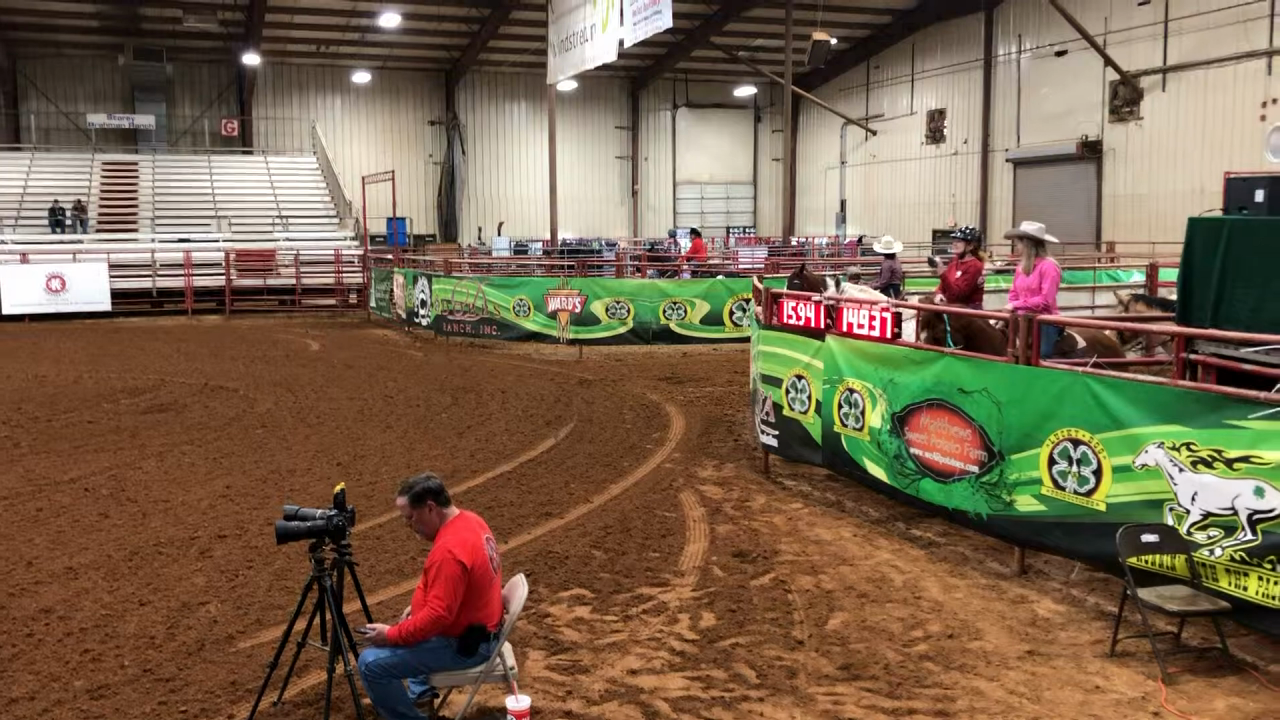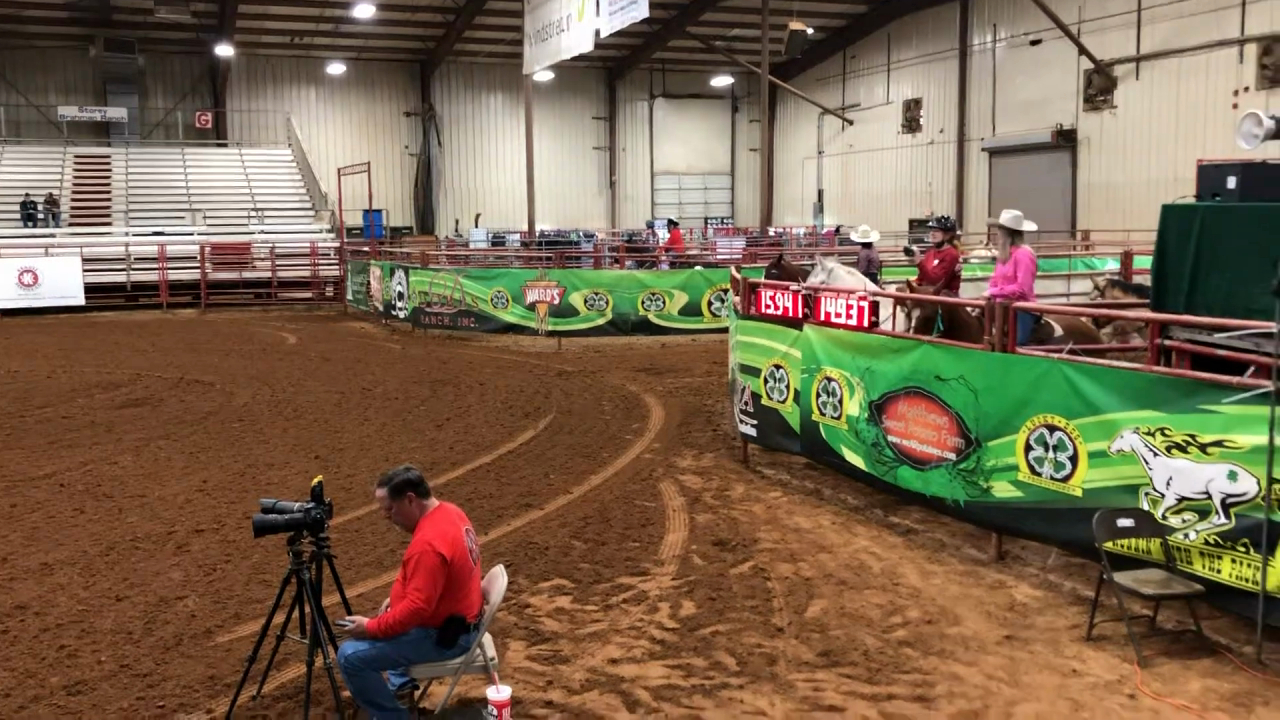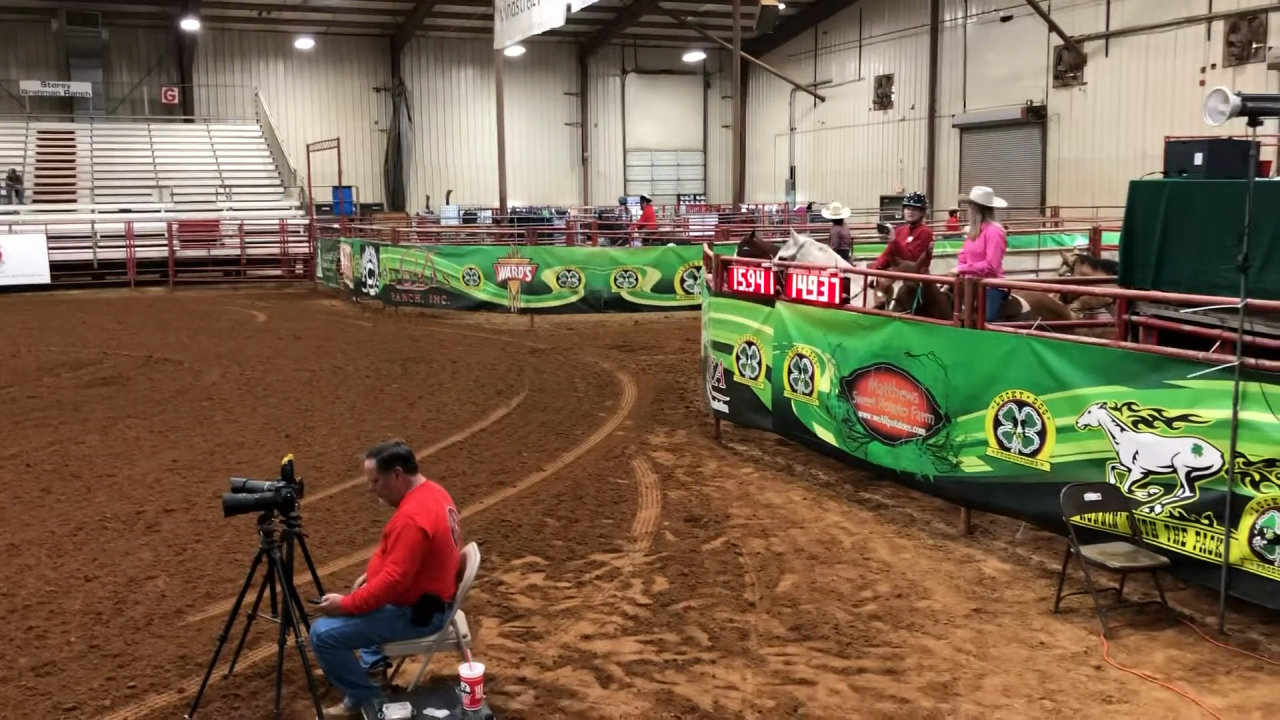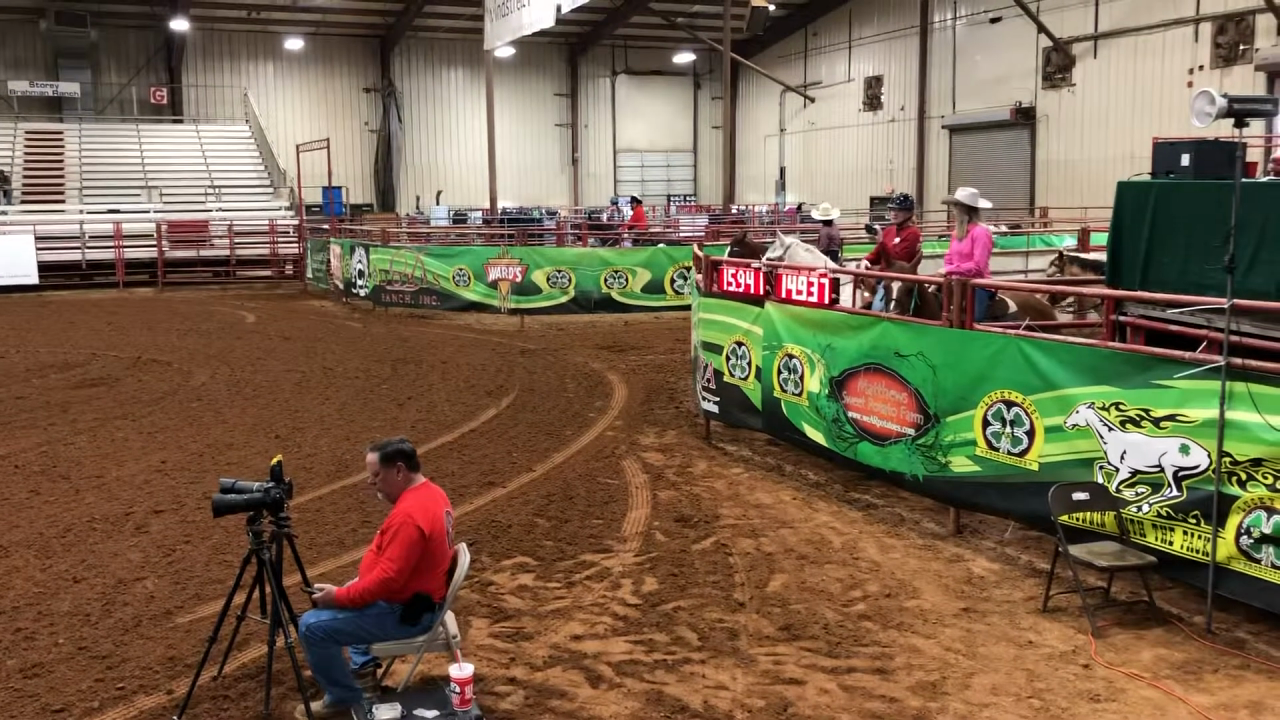
dt=0.5s
person 1, frame 1
left shoulder: (449, 550)
right shoulder: (471, 521)
left elbow: (438, 615)
left wrist: (391, 635)
right wrist: (419, 605)
left hip: (464, 644)
right hip: (477, 627)
left knee: (371, 663)
right knee: (410, 624)
right ankle: (420, 689)
person 1, frame 2
left shoulder: (429, 542)
right shoulder: (450, 512)
left elbow: (417, 608)
left wrist: (370, 627)
right wrist: (398, 597)
left hip: (443, 635)
right hip: (457, 620)
left knee: (351, 656)
right knee: (388, 618)
right ankle: (401, 682)
person 1, frame 3
left shoulder: (412, 517)
right shoulder: (434, 492)
left elbow: (392, 582)
left wrist: (345, 604)
right wrist: (372, 575)
left hip: (418, 613)
right hip: (428, 598)
left knee: (323, 633)
right knee: (363, 597)
right ankle: (373, 663)
person 1, frame 4
left shoulder: (409, 515)
right shoulder: (432, 494)
left elbow: (387, 579)
left wrist: (339, 596)
right wrist: (359, 582)
left hip: (407, 613)
right hip: (419, 599)
left knee: (312, 626)
right knee: (351, 594)
right ankle: (363, 666)
